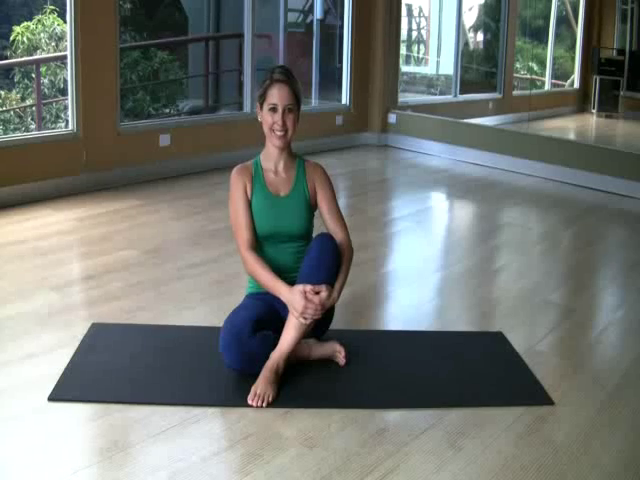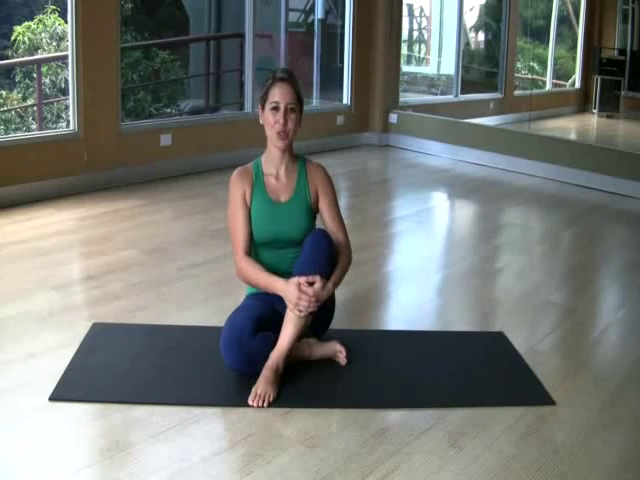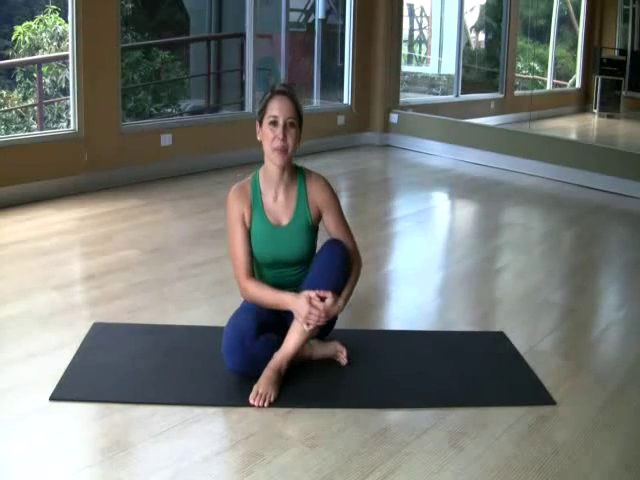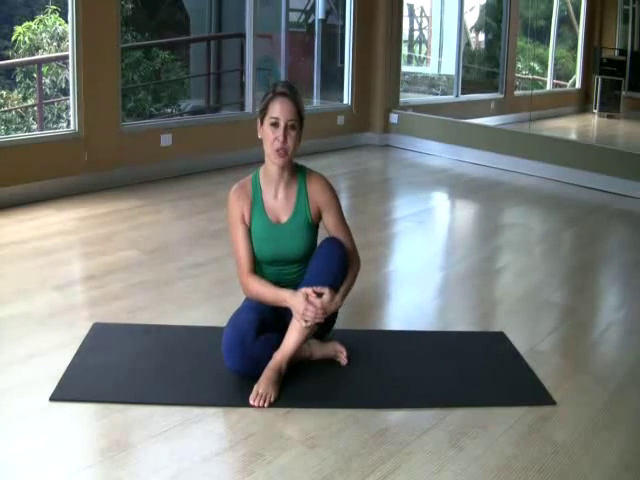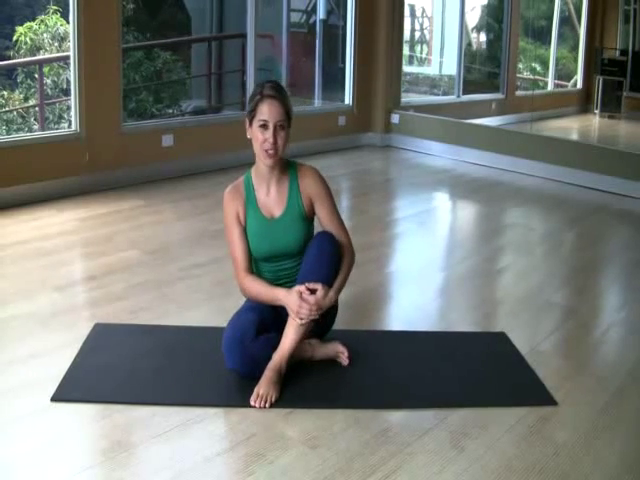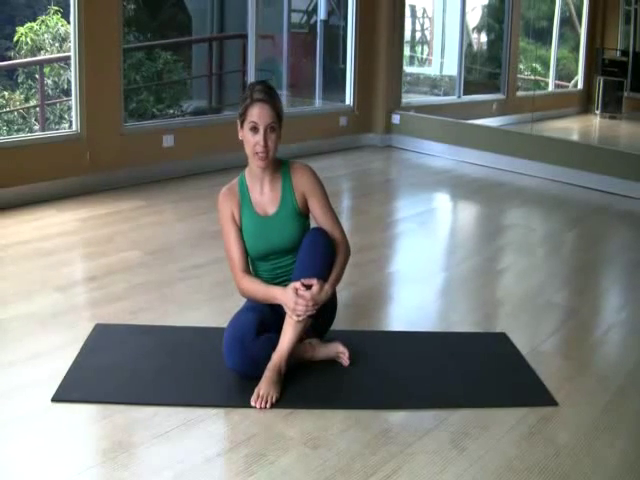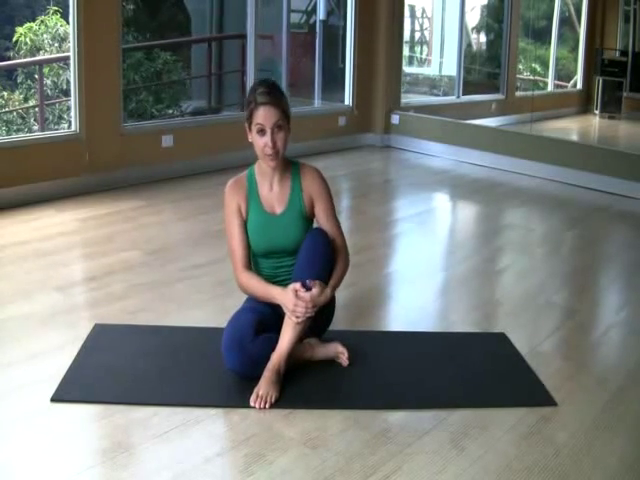
dt=0.5s
person 1, frame 1
left shoulder: (313, 174)
right shoulder: (243, 176)
left elbow: (343, 243)
right elbow: (247, 253)
left wrist: (333, 291)
right wrist: (287, 293)
left hip: (310, 301)
right hip: (265, 296)
left knee: (324, 245)
right knee: (232, 347)
left ankle: (276, 361)
right ankle: (306, 348)
person 1, frame 2
left shoulder: (316, 175)
right shoulder: (243, 179)
left elbow: (343, 249)
right elbow: (242, 262)
left wrist: (328, 286)
right wrist: (283, 286)
left hip: (310, 303)
right hip: (265, 297)
left knee: (318, 241)
right knee: (233, 347)
left ankle: (276, 361)
right ankle: (309, 348)
person 1, frame 3
left shoulder: (316, 188)
right shoulder: (240, 195)
left elbow: (352, 257)
right elbow: (246, 282)
left wrist: (339, 301)
right wrist: (291, 300)
left hip: (312, 308)
right hip: (267, 302)
left knee: (334, 251)
right knee: (235, 351)
left ankle: (278, 363)
right ankle: (310, 349)
person 1, frame 4
left shoulder: (317, 187)
right shoulder: (241, 195)
left elbow: (351, 257)
right elbow: (248, 279)
left wrist: (337, 298)
right wrist: (290, 298)
left hip: (311, 306)
right hip: (267, 301)
left knee: (332, 249)
right knee: (235, 352)
left ankle: (278, 363)
right ankle: (309, 349)
person 1, frame 5
left shoulder: (308, 180)
right shoulder: (235, 195)
left elbow: (346, 248)
right elbow: (245, 278)
left wrist: (331, 293)
right wrist: (284, 297)
left hip: (310, 304)
right hip: (267, 301)
left knee: (325, 243)
right knee: (235, 351)
left ankle: (278, 363)
right ankle: (311, 349)
person 1, frame 6
left shoulder: (302, 177)
right shoulder: (230, 197)
left elbow: (341, 243)
right elbow: (242, 278)
left wrist: (326, 288)
right wrist: (282, 294)
left hip: (310, 302)
right hip: (268, 301)
left knee: (317, 239)
right knee: (236, 351)
left ankle: (278, 362)
right ankle: (311, 349)
person 1, frame 7
left shoulder: (310, 179)
right shoulder: (236, 190)
left elbow: (341, 251)
right elbow: (242, 273)
left wrist: (326, 291)
right wrist: (280, 295)
left hip: (309, 303)
right hip: (267, 300)
left knee: (317, 240)
right knee: (235, 352)
left ankle: (277, 362)
right ankle: (310, 349)
